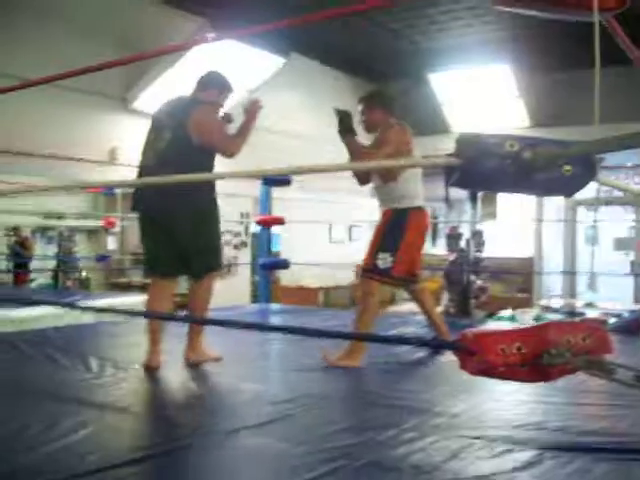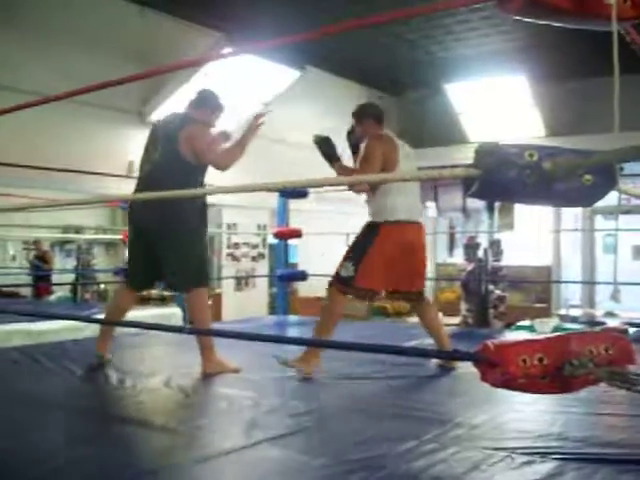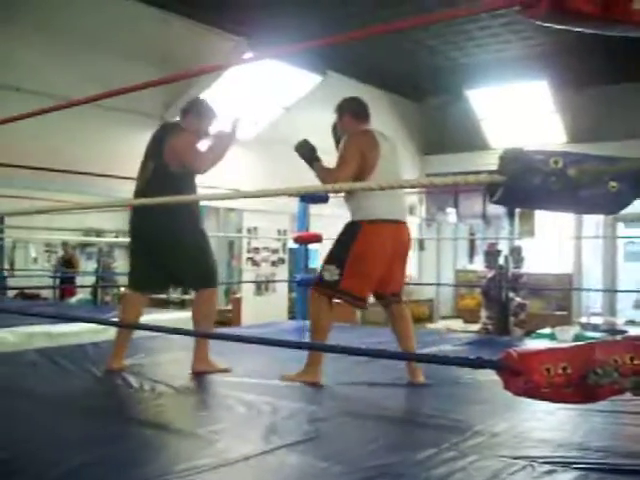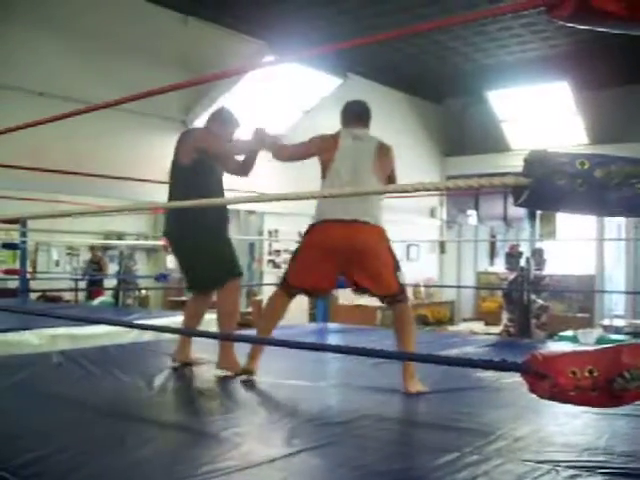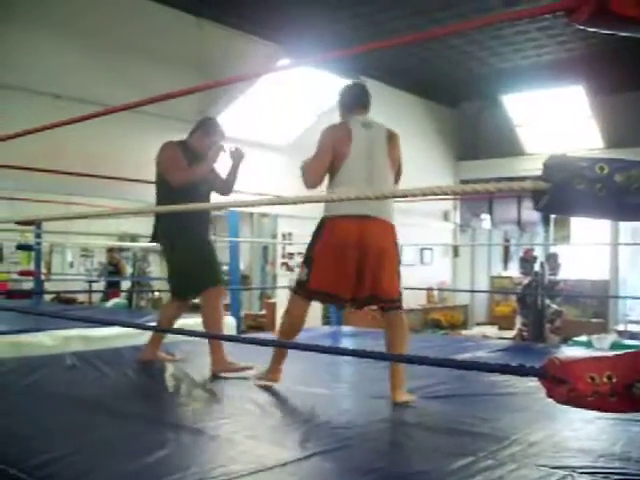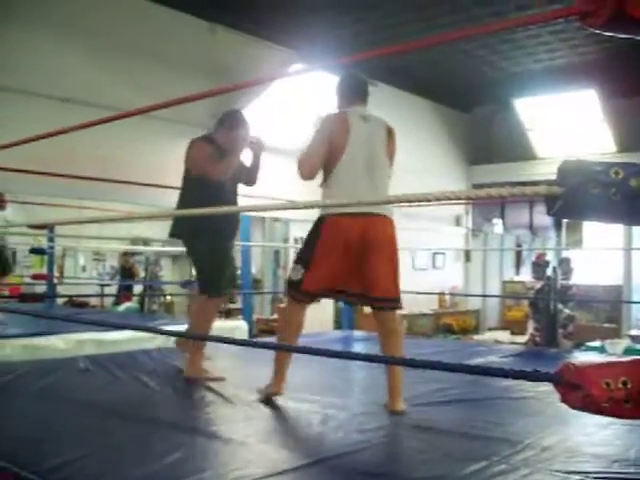
dt=0.5s
person 1, frame 1
left shoulder: (394, 131)
right shoulder: (384, 139)
left elbow: (372, 157)
right elbow: (363, 178)
left wrist: (348, 135)
right wrist: (351, 145)
left hip: (405, 214)
right hip: (398, 213)
left knee: (372, 276)
right knee: (410, 280)
left ankle: (355, 351)
right ankle: (444, 334)
person 1, frame 2
left shoulder: (377, 144)
right shoulder: (402, 148)
left elbow: (360, 184)
left wrist: (333, 159)
right wrist: (358, 155)
left hip: (387, 228)
right hip: (413, 229)
left knee: (340, 287)
right knee: (416, 296)
left ankle: (310, 359)
right ankle: (449, 354)
person 1, frame 3
left shoulder: (356, 140)
right shoulder: (386, 142)
left elbow: (337, 181)
left wrist: (313, 160)
left hip: (369, 226)
right hip: (398, 228)
left knee: (322, 291)
right knee: (393, 300)
left ankle: (312, 369)
right ankle: (415, 371)
person 1, frame 4
left shoulder: (328, 142)
right shoulder: (385, 151)
left elbow: (281, 153)
right elbow: (389, 187)
left wrist: (267, 141)
left hip: (325, 229)
right hip: (367, 232)
left knee: (285, 291)
right knee: (399, 300)
left ankle: (252, 361)
right ankle: (410, 376)
person 1, frame 5
left shoulder: (334, 133)
right shoulder: (391, 139)
left elbow: (311, 180)
left wrist: (307, 164)
left hip: (339, 223)
right hip: (380, 226)
left knee: (302, 296)
right knee: (392, 308)
left ankle: (274, 368)
right ankle: (398, 388)
person 1, frame 6
left shoulder: (332, 123)
right shoulder: (387, 132)
left elbow: (308, 170)
left wrist: (306, 153)
left hip: (338, 220)
right hip: (380, 222)
left knee: (298, 296)
right knee: (386, 310)
left ankle: (277, 380)
right ankle: (396, 397)
person 2, frame 1
left shoulder: (169, 108)
right shoulder: (204, 112)
right elbow: (229, 148)
left wrist: (218, 125)
right wrist: (249, 119)
left hip: (151, 199)
right hip: (189, 202)
left knee: (162, 276)
right knee: (205, 272)
left ankle: (154, 350)
right ankle: (194, 346)
person 2, frame 2
left shoulder: (164, 125)
right shoulder: (194, 130)
right elbow: (222, 162)
left wrist: (215, 142)
right wrist: (248, 134)
left hip: (145, 214)
right hip: (179, 219)
left knee: (133, 285)
right knee: (196, 287)
left ankle: (102, 345)
right ankle: (210, 359)
person 2, frame 3
left shoulder: (165, 134)
right shoulder: (181, 138)
left elbow: (190, 164)
right elbow: (199, 165)
left wrist: (216, 144)
right wrist: (224, 143)
left hip: (146, 222)
right hip: (176, 224)
left knee: (139, 289)
right knee: (207, 286)
left ankle: (117, 356)
right ankle: (201, 358)
person 2, frame 4
left shoulder: (214, 153)
right shoulder: (193, 138)
left elbow: (242, 169)
right elbow: (225, 148)
left wrist: (254, 145)
right wrist: (255, 141)
left hip: (202, 227)
right hip: (193, 227)
left knee: (202, 288)
right knee: (230, 282)
left ankle: (183, 350)
right ankle: (227, 357)
person 2, frame 5
left shoulder: (203, 163)
right shoulder: (171, 150)
left elbow: (224, 189)
right elbow: (178, 179)
left wrist: (235, 164)
right wrist: (210, 161)
left hip: (194, 234)
right hip: (178, 234)
left knee: (182, 296)
right knee: (213, 289)
left ankle: (152, 349)
right ankle: (219, 359)
person 2, frame 6
left shoulder: (227, 153)
right shoulder: (201, 146)
left elbow: (249, 180)
right elbow: (218, 174)
left wrist: (256, 154)
right wrist: (238, 151)
left hip: (219, 231)
right hip: (203, 231)
left knee: (220, 289)
right knee: (211, 292)
left ankle: (189, 339)
right ankle: (194, 363)
